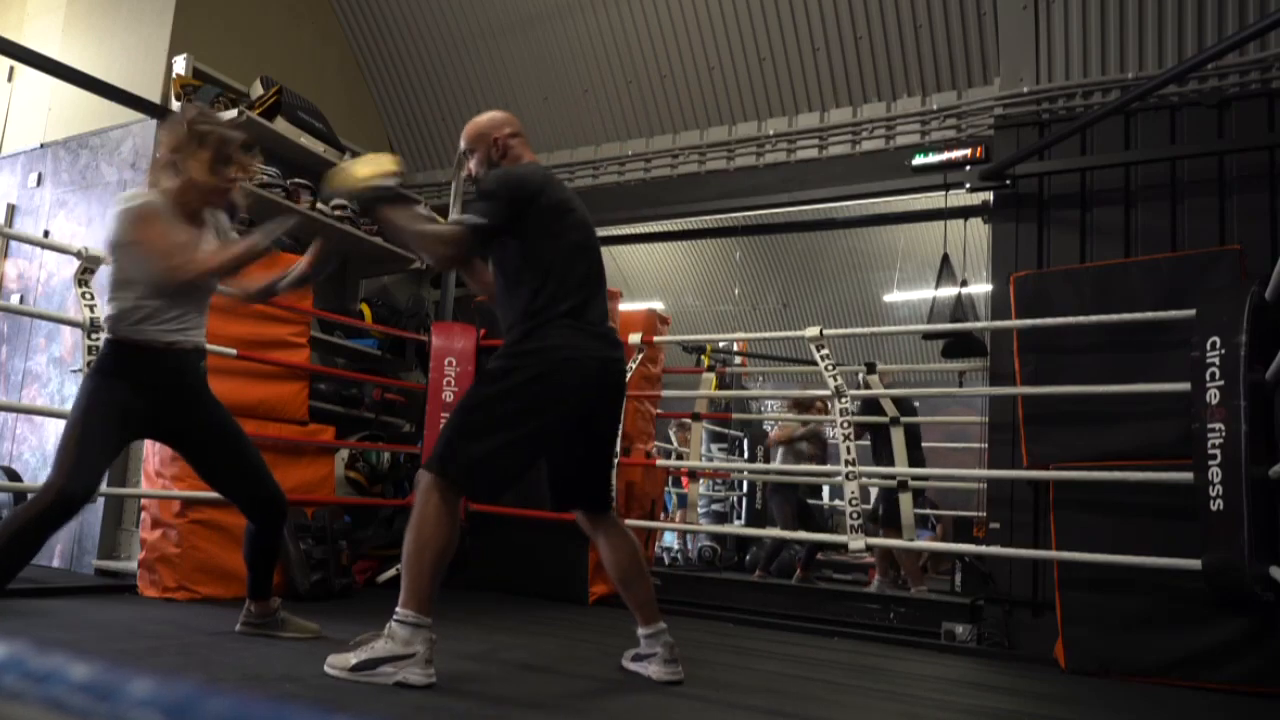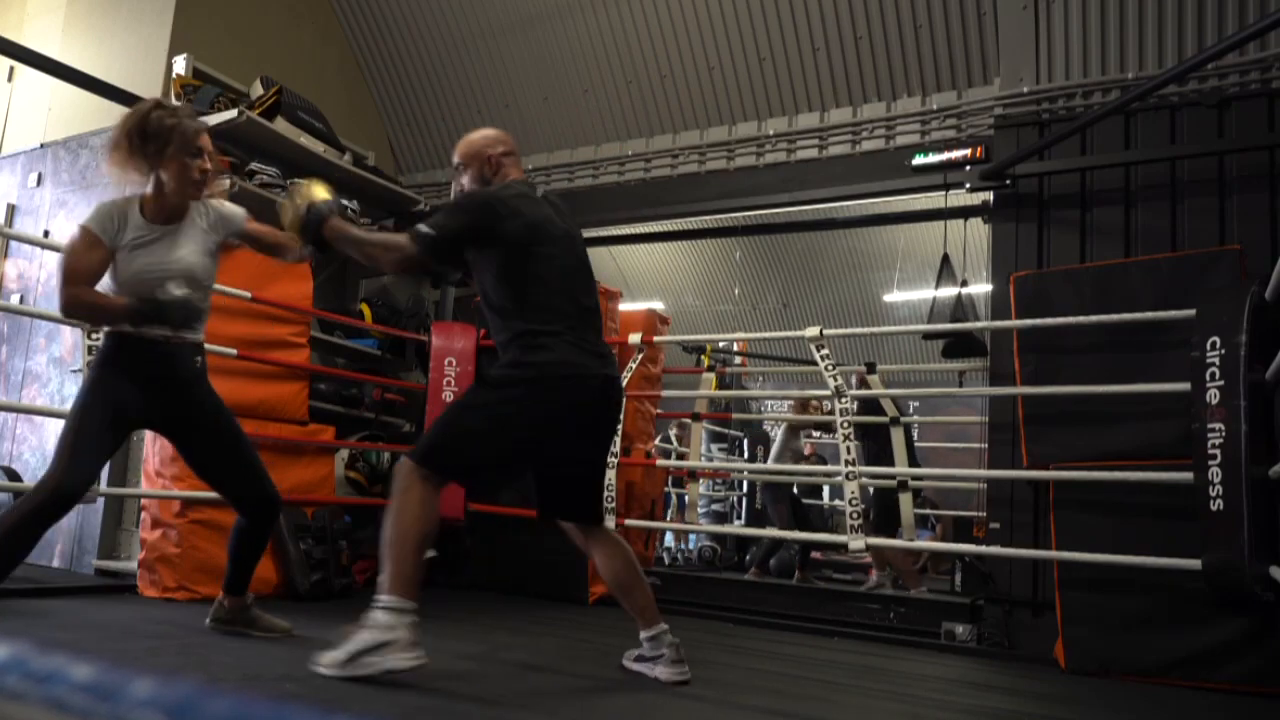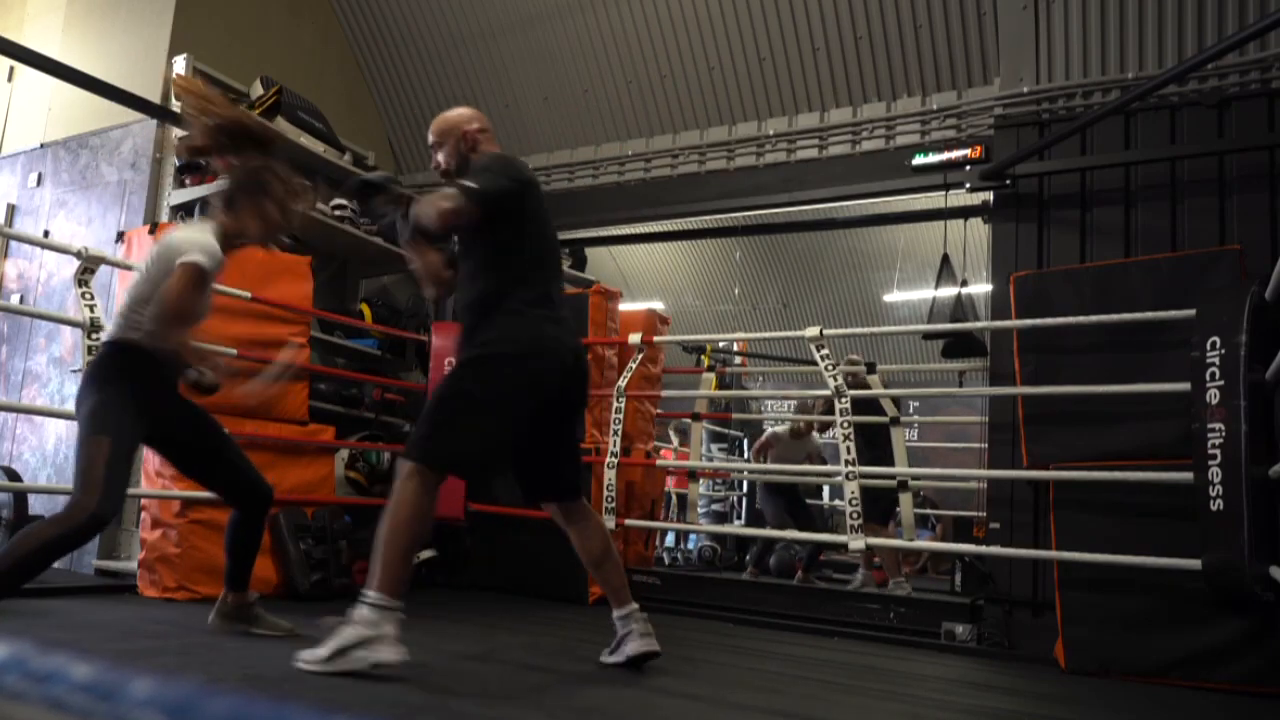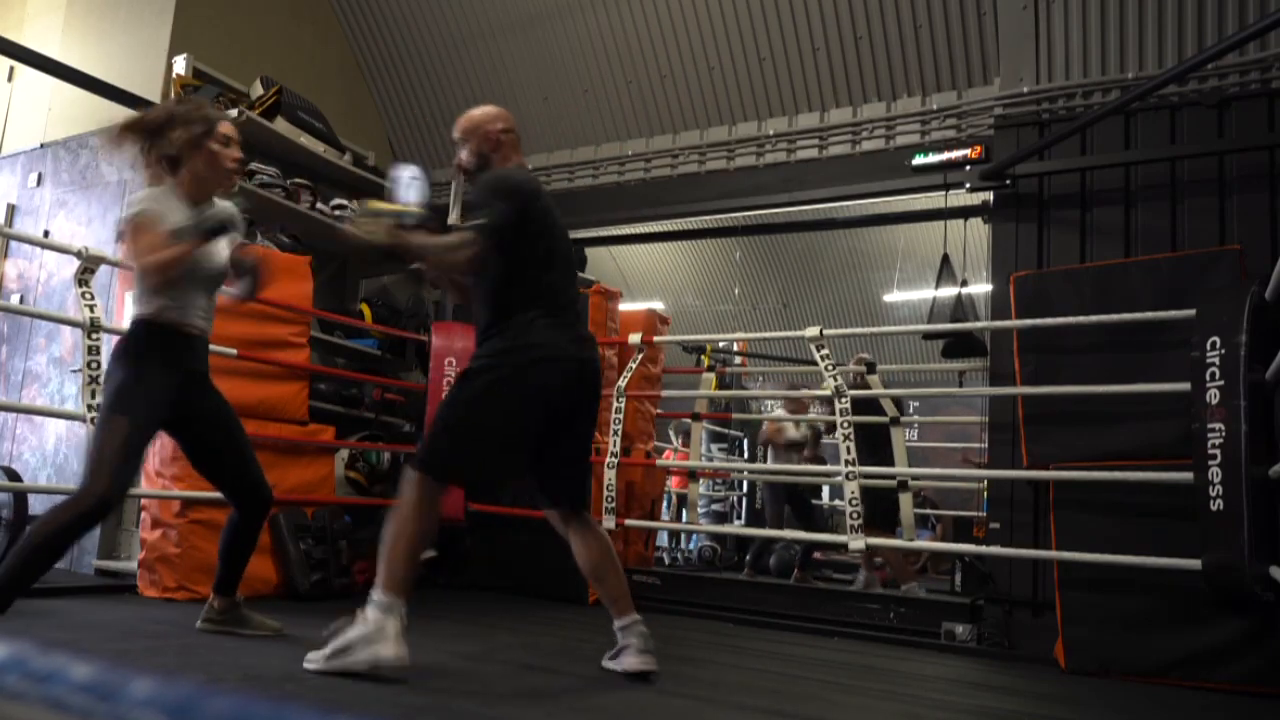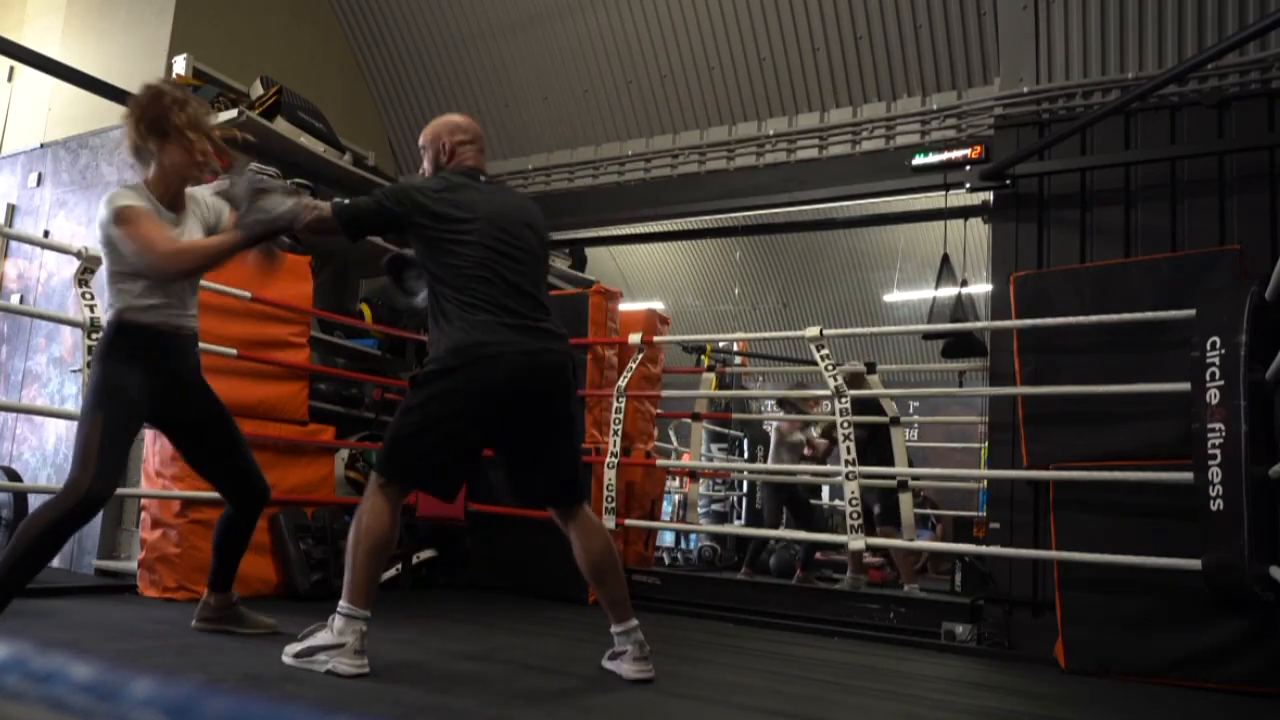
dt=0.7s
person 1, frame 1
left shoulder: (513, 186)
right shoulder: (557, 199)
left elbow: (448, 246)
left wrist: (384, 204)
right wrist: (466, 261)
left hip: (544, 362)
right hip: (601, 366)
left knee: (438, 483)
right knee: (595, 513)
left ankle: (407, 643)
right ankle: (657, 645)
person 1, frame 2
left shoulder: (486, 206)
right shoulder: (550, 214)
left elbow: (401, 256)
left wrist: (326, 225)
left hip: (537, 376)
right hip: (594, 382)
left knee: (417, 472)
right knee: (582, 521)
left ankle: (391, 629)
right ankle: (661, 647)
person 1, frame 3
left shoulder: (503, 169)
right shoulder: (488, 210)
left elbow: (443, 212)
right elbow: (441, 280)
left wrist: (417, 216)
right wrist: (411, 235)
left hip: (510, 355)
right hip: (557, 359)
left knee: (418, 471)
right knee: (565, 501)
left ankle: (375, 627)
right ankle: (633, 627)
person 1, frame 4
left shoulder: (505, 185)
right shoulder: (530, 197)
left elbow: (464, 254)
right elbow: (469, 284)
left wrist: (398, 238)
right wrist: (411, 234)
left hip: (518, 361)
right hip: (574, 365)
left knee: (424, 479)
right knee: (567, 509)
left ankle: (381, 627)
right ankle: (633, 639)
person 1, frame 5
left shoulder: (419, 196)
right shoulder: (525, 208)
left elbow: (318, 221)
left hip: (472, 363)
right hip: (547, 363)
left knee: (386, 486)
right knee: (570, 508)
left ankle: (345, 636)
right ankle: (631, 644)
person 2, frame 1
left shoulder: (216, 221)
right shoulder: (138, 210)
right elbow: (185, 270)
left wrist: (280, 282)
right wrist: (260, 239)
left hip: (187, 384)
right hip: (123, 376)
left knee: (269, 503)
right knee: (65, 494)
left ankle: (261, 607)
person 2, frame 2
left shoulder: (217, 216)
right shoulder: (112, 216)
left elbow: (288, 248)
right elbow: (73, 300)
right wrist: (146, 309)
left hip: (185, 379)
right hip: (124, 371)
left knee: (262, 501)
right knee: (60, 490)
left ankle: (233, 604)
person 2, frame 3
left shoulder: (209, 239)
right shoulder: (201, 247)
right elbow: (166, 332)
right wrist: (229, 383)
left hip: (159, 391)
right hip: (120, 385)
left knee: (254, 497)
right knee: (91, 514)
left ankle: (235, 604)
person 2, frame 4
left shoulder: (223, 214)
right shoulder: (149, 203)
left elbow: (250, 280)
right elbow: (156, 273)
left wrist: (243, 265)
right wrist: (204, 231)
left hip: (192, 371)
right hip: (147, 361)
left knee: (255, 497)
right knee: (99, 496)
left ankle: (223, 604)
person 2, frame 5
left shoulder: (200, 202)
right shoulder: (125, 203)
left elbow: (262, 235)
right elbow: (175, 260)
right wrist: (251, 228)
left hip: (181, 367)
right hip: (127, 359)
left knee: (250, 492)
right knee: (89, 491)
left ankle: (218, 602)
person 3, frame 1
left shoulder: (875, 399)
right shoulder: (901, 399)
left elbow: (857, 431)
left knee: (892, 531)
right knee: (878, 524)
left ankle: (919, 590)
right ankle: (880, 584)
person 3, frame 2
left shoulder: (869, 401)
right shoulder: (890, 403)
left elbow: (855, 432)
left knee: (882, 536)
right knee: (876, 527)
left ankle: (918, 590)
right ankle: (880, 576)
person 3, frame 3
left shoulder: (852, 393)
left hip: (876, 468)
right hip: (889, 467)
left knee: (873, 525)
right knee: (873, 524)
left ankle: (898, 584)
right ankle: (865, 576)
person 3, frame 4
left shoulder: (856, 395)
right shoulder: (888, 396)
right hip: (891, 469)
left knee: (876, 532)
right knee: (874, 528)
left ankle: (910, 587)
right ankle: (867, 577)
person 3, frame 5
left shoulder: (864, 401)
right shoulder: (863, 401)
left elbow: (856, 436)
left knee: (886, 530)
left ankle: (911, 587)
right ankle: (854, 578)
person 4, frame 1
left shoulder: (812, 433)
right shoulder: (790, 425)
left elbow: (822, 459)
right elbow: (772, 442)
left wrist: (820, 441)
right wrist: (803, 433)
left hip: (794, 489)
right hip: (780, 487)
left knee: (819, 532)
right knee: (788, 531)
left ankle: (803, 574)
right ankle: (760, 574)
person 4, frame 2
left shoulder: (799, 431)
right shoulder: (792, 424)
right elbow: (805, 422)
left hip: (786, 487)
right hip: (773, 484)
left knee: (810, 530)
right knee: (786, 530)
left ankle: (802, 574)
right ankle: (756, 572)
person 4, frame 3
left shoulder: (811, 441)
right shoulder: (776, 434)
left elbow: (818, 466)
right elbow: (755, 452)
left hip: (792, 490)
right hip: (771, 488)
left knee: (816, 533)
right knee: (779, 526)
left ankle: (803, 574)
right ankle: (752, 570)
person 4, frame 4
left shoulder: (805, 425)
right shoulder: (780, 417)
left elbow: (808, 458)
right elbow: (764, 438)
left wrist: (815, 441)
right wrist: (793, 443)
left hip: (795, 482)
right hip: (776, 480)
left knee: (814, 527)
right knee: (774, 528)
left ankle: (801, 573)
right ankle: (749, 571)
person 4, frame 5
left shoulder: (806, 429)
right shoulder: (784, 419)
left elbow: (816, 454)
right elbow: (791, 429)
right wrist: (808, 416)
left hip: (792, 482)
right hip: (775, 479)
left knee: (814, 528)
right knee: (771, 526)
left ankle: (803, 574)
right ankle: (746, 570)
